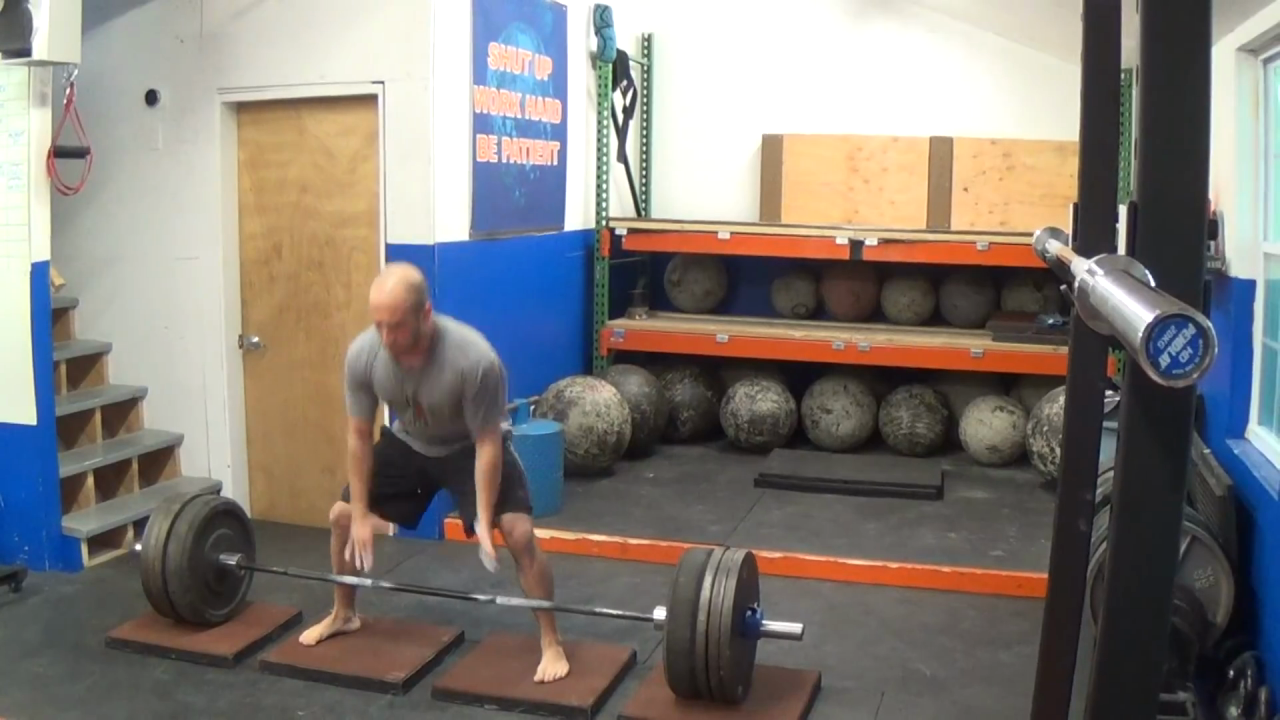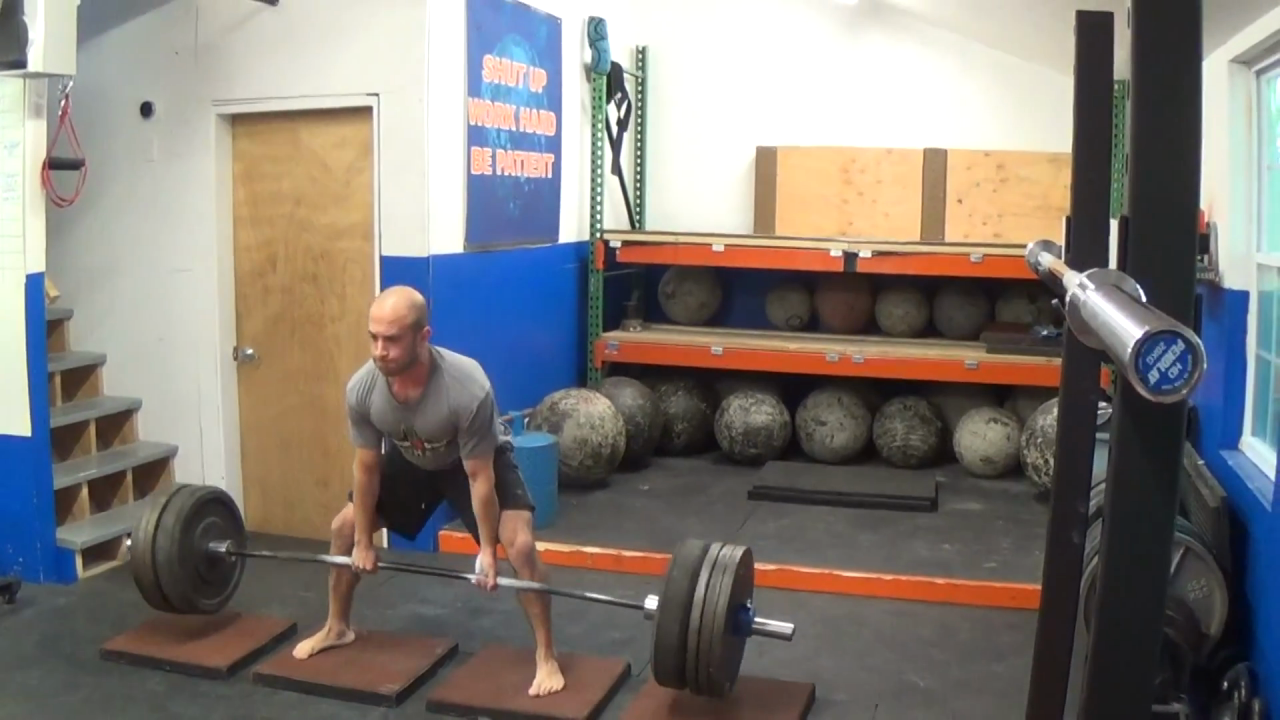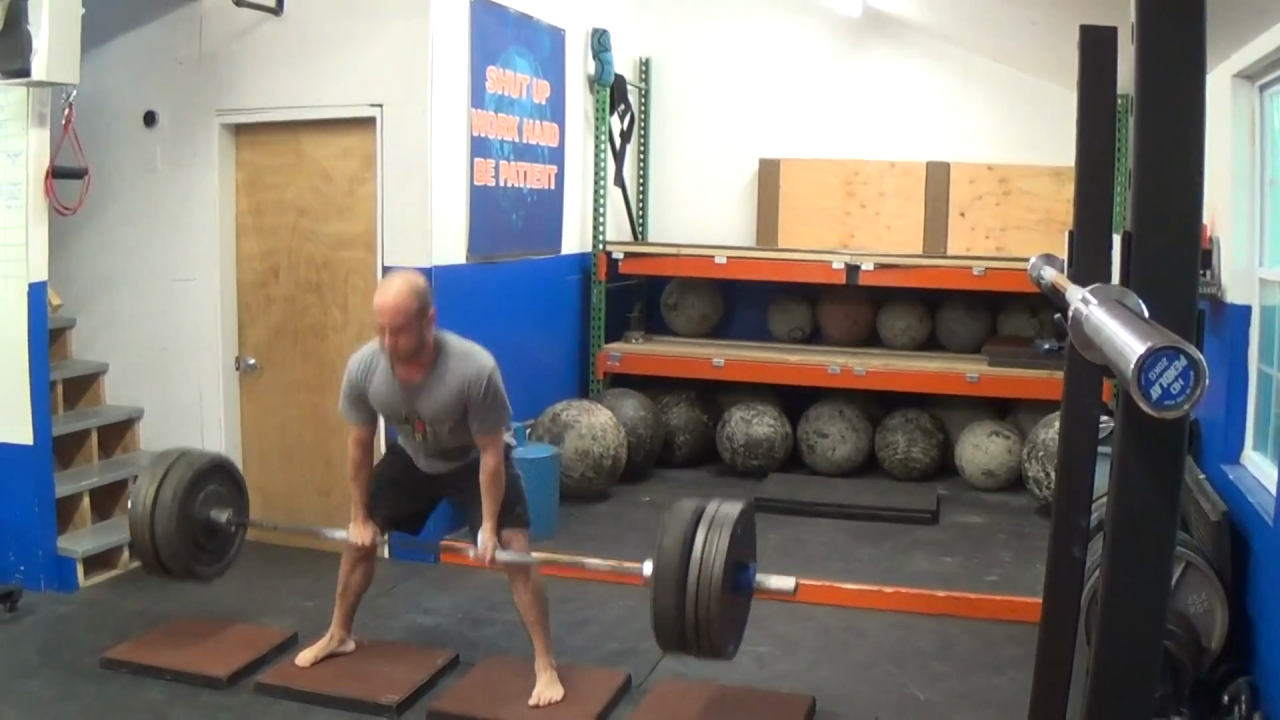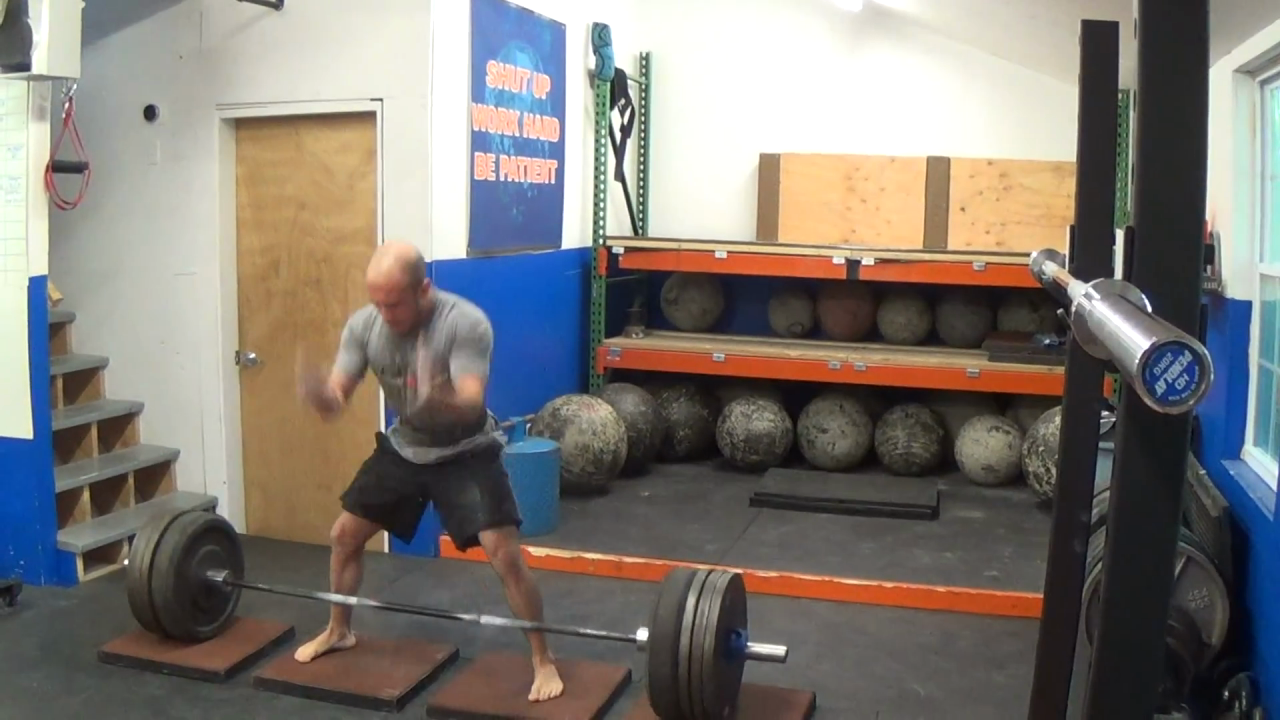
dt=0.7s
person 1, frame 1
left shoulder: (472, 359)
right shoulder: (362, 357)
left elbow: (488, 445)
right elbow: (360, 436)
left wrist: (485, 522)
right wrist: (362, 513)
left hip: (471, 444)
right hip: (409, 445)
left knee: (518, 535)
right knee: (342, 521)
left ankle: (550, 642)
right ankle: (344, 614)
person 1, frame 2
left shoulder: (469, 389)
right shoulder: (362, 389)
left elbow: (480, 476)
right elbow: (367, 467)
left wrist: (487, 552)
right wrist: (363, 541)
left hip: (480, 457)
right hip: (410, 459)
left knee: (520, 545)
right knee: (344, 528)
left ankle: (545, 657)
right ankle: (337, 628)
person 1, frame 3
left shoulder: (474, 370)
right shoulder: (361, 369)
left elbow: (490, 451)
right elbow: (360, 446)
left wrist: (490, 528)
right wrist: (361, 518)
left hip: (473, 461)
right hip: (411, 458)
left knee: (514, 558)
right knee: (360, 541)
left ankle: (545, 666)
right ankle: (339, 635)
person 1, frame 4
left shoulder: (465, 323)
right shoulder: (363, 323)
left elbow: (471, 400)
right elbow: (336, 394)
left wrist: (434, 396)
right wrist: (320, 392)
left hip: (468, 450)
right hip: (402, 449)
left knee: (505, 554)
right knee: (344, 536)
left ankle: (543, 662)
right ankle: (338, 631)
